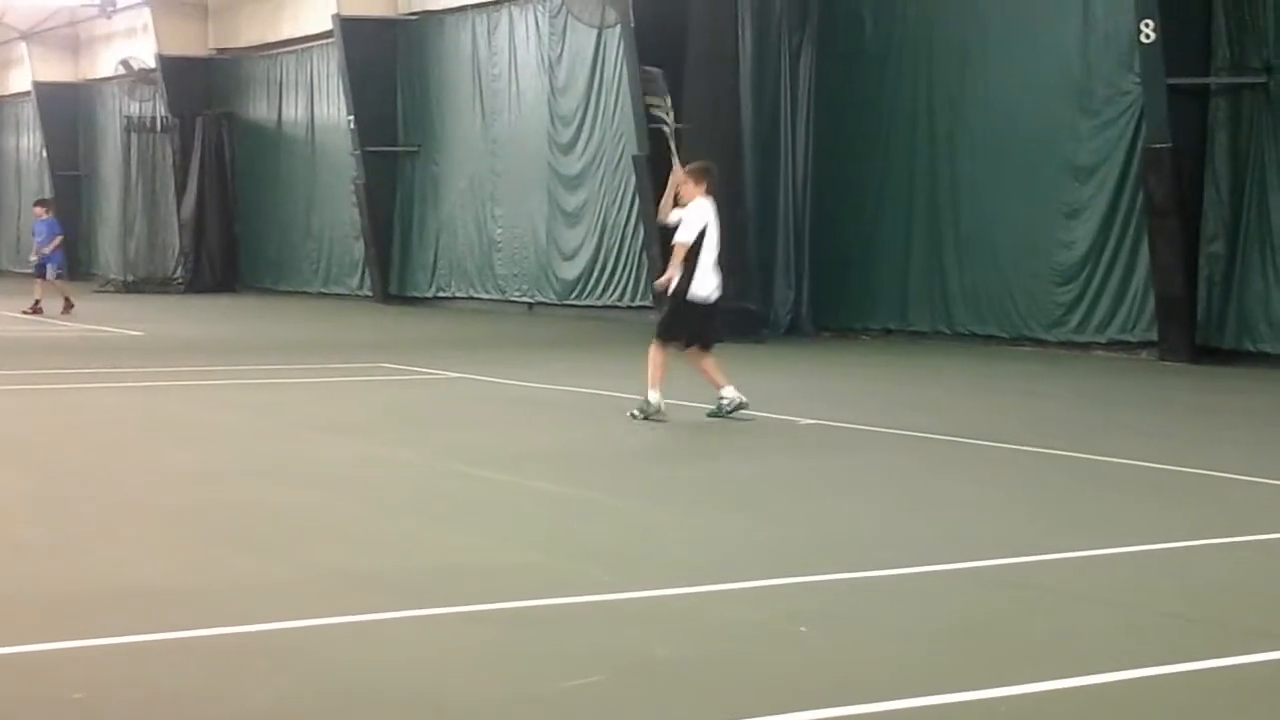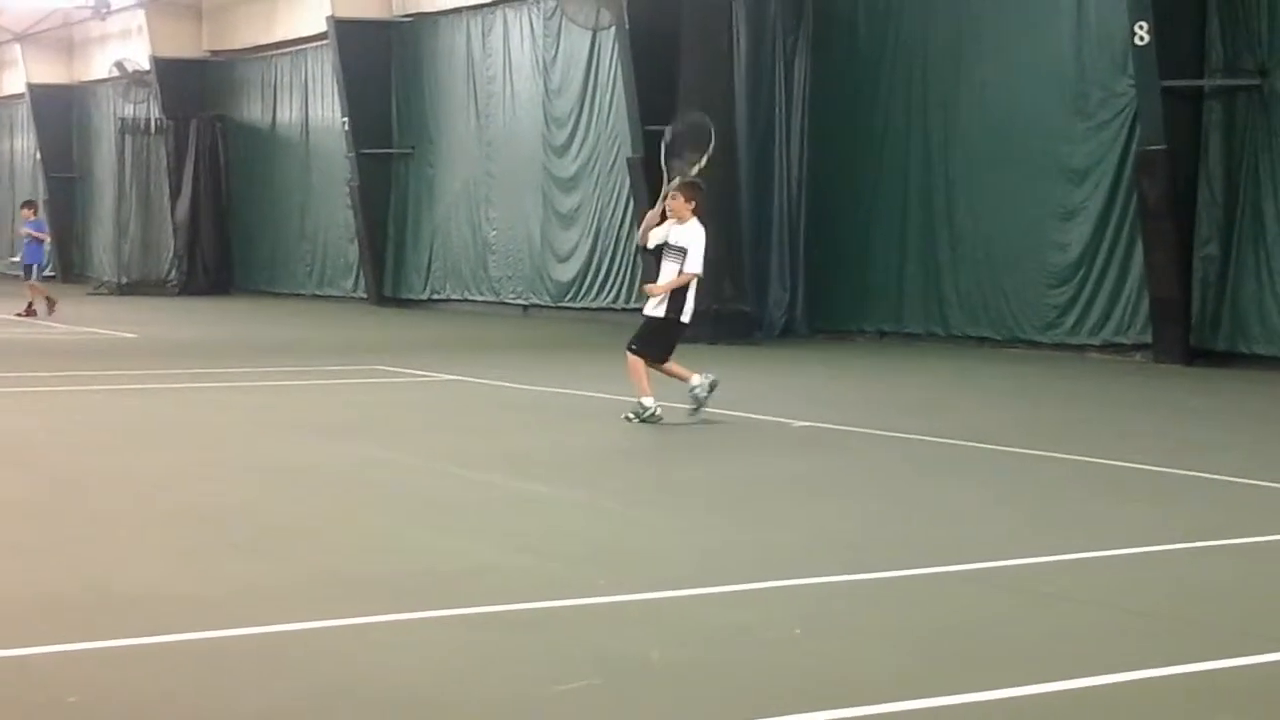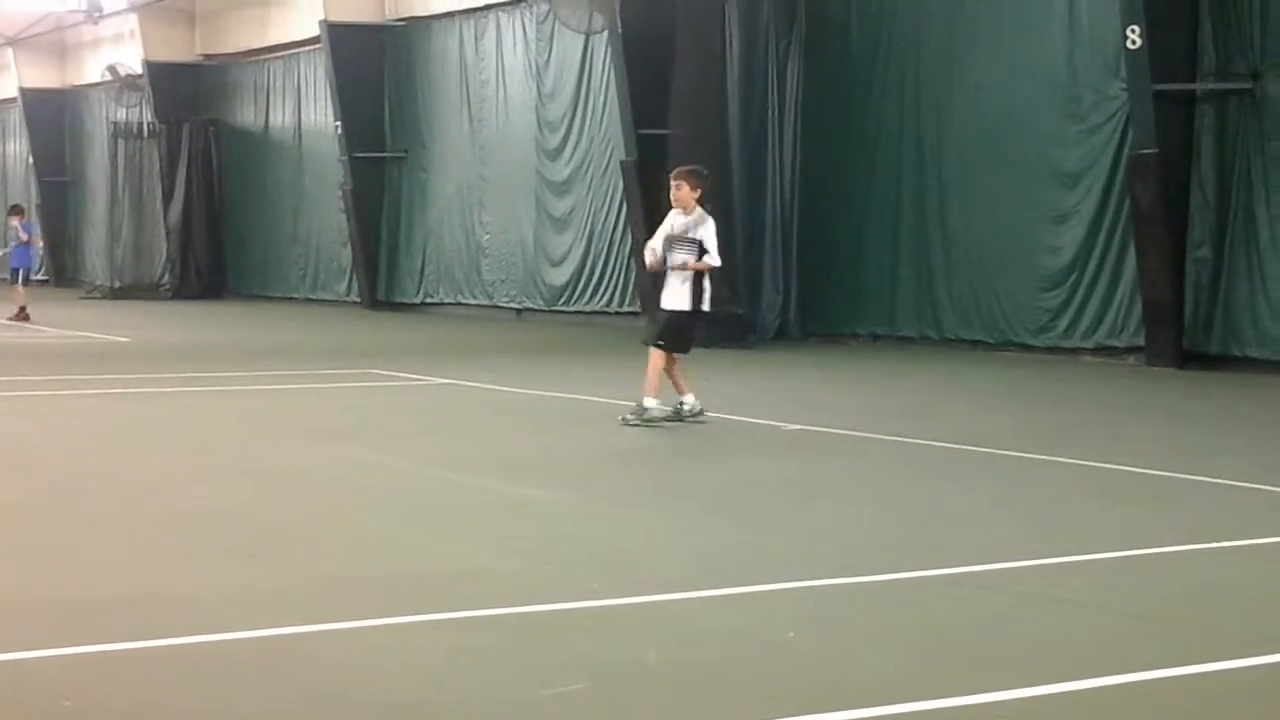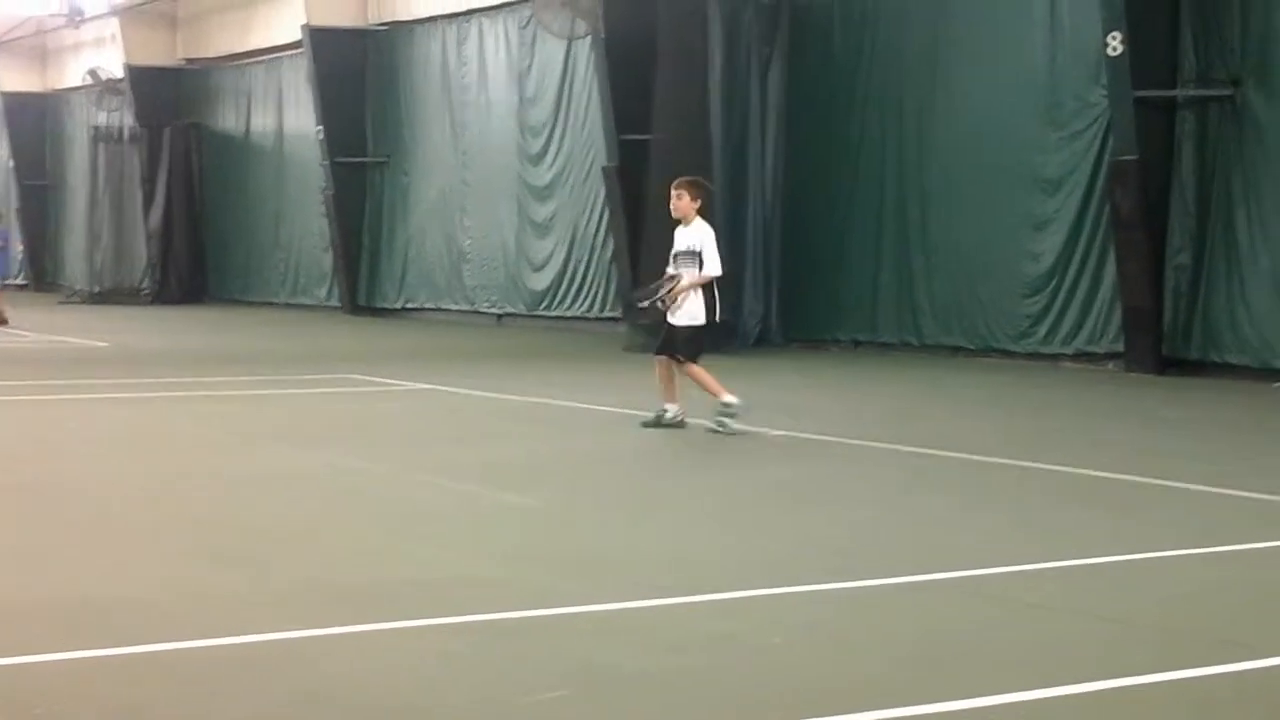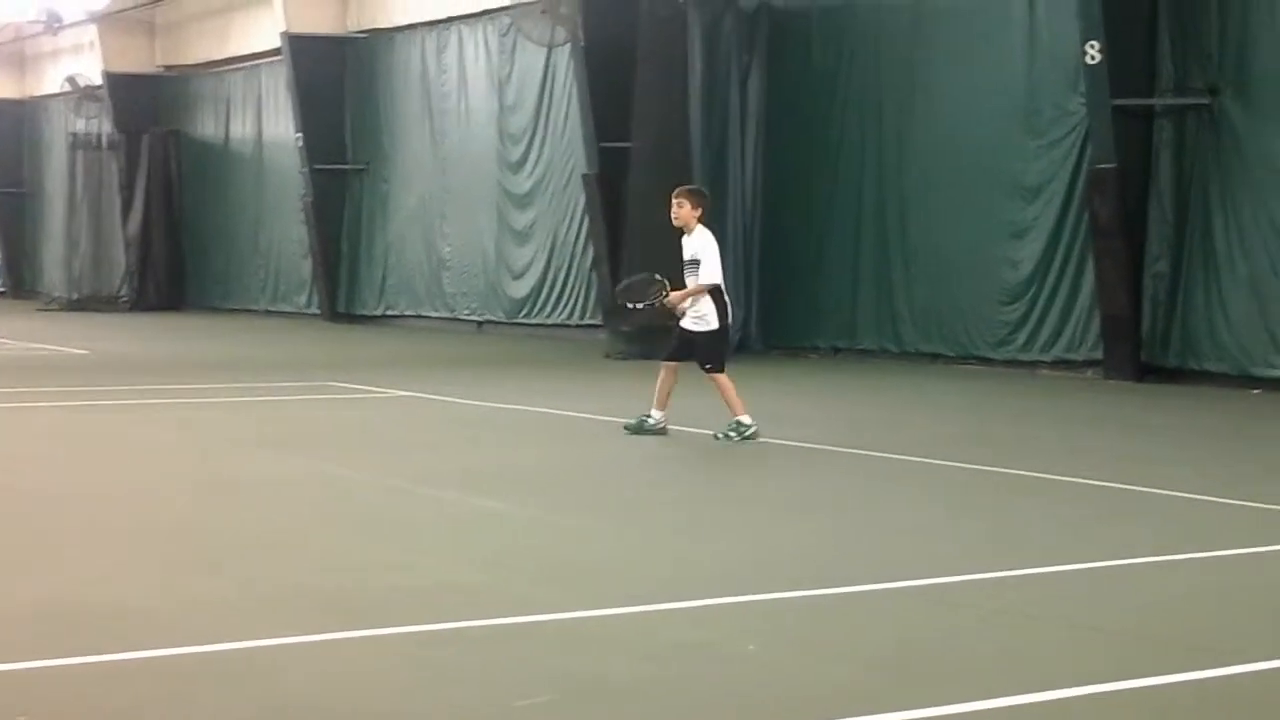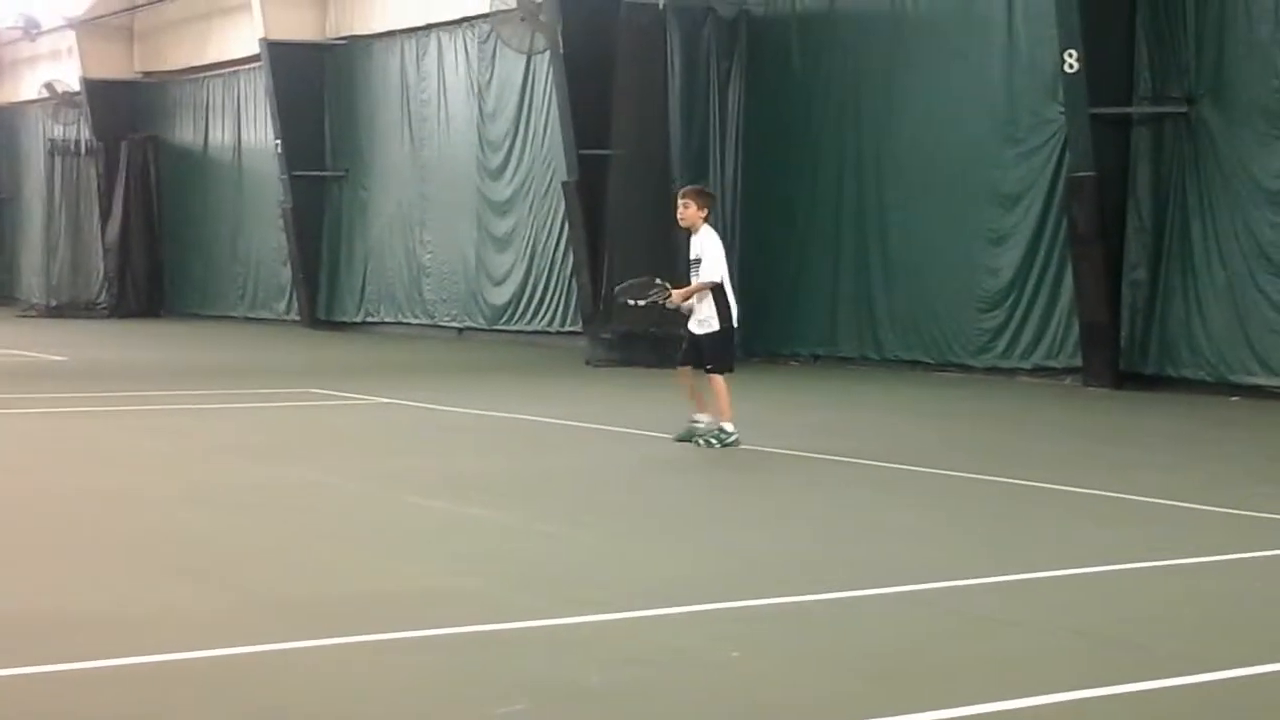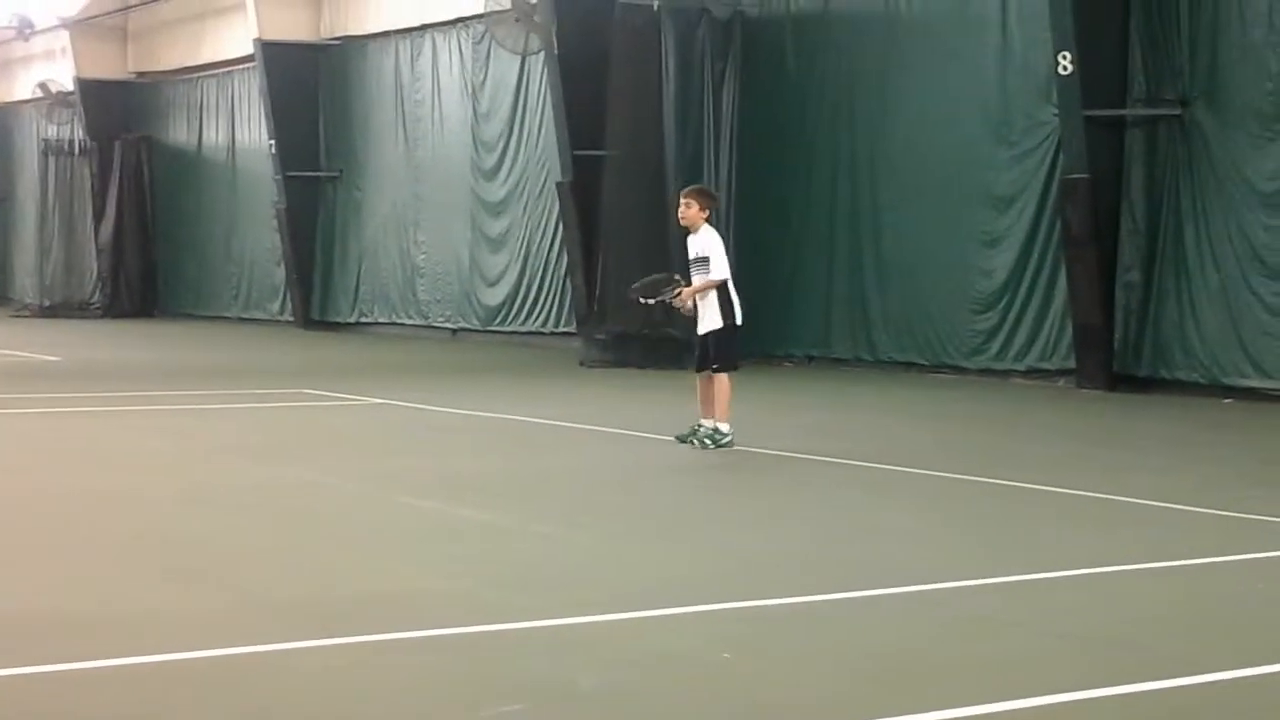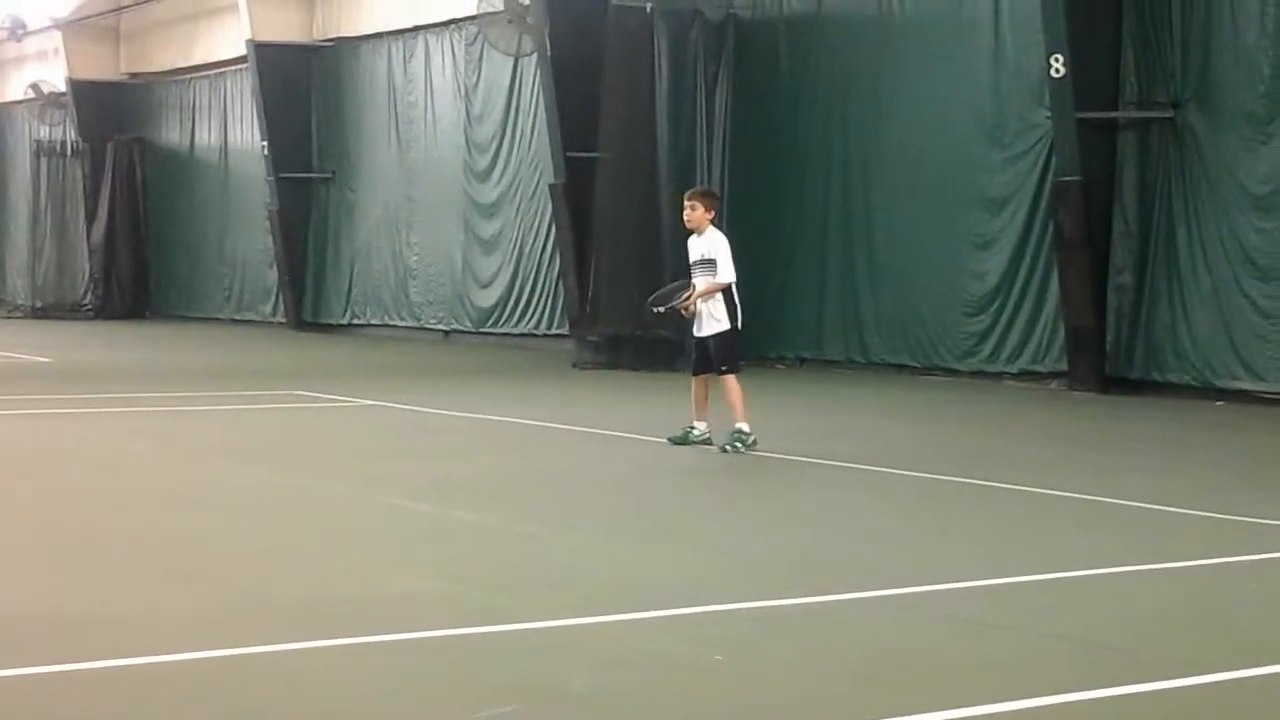
dt=0.2s
person 1, frame 1
left shoulder: (698, 207)
right shoulder: (700, 209)
left elbow: (683, 242)
right elbow: (665, 216)
left wrist: (670, 273)
right wrist: (672, 185)
left hip: (690, 290)
right hip: (706, 293)
left knee: (659, 343)
right knee: (696, 349)
left ankle: (653, 401)
right ankle: (729, 396)
person 1, frame 2
left shoulder: (695, 232)
right shoulder: (671, 226)
left elbow: (693, 271)
right elbow: (643, 241)
left wrist: (663, 287)
right wrist: (650, 220)
left hip: (672, 308)
right hip: (661, 307)
left knee: (634, 352)
right knee: (653, 358)
left ankle: (647, 405)
right ankle: (698, 382)
person 1, frame 3
left shoulder: (705, 221)
right shoulder: (672, 217)
left elbow: (713, 260)
right elbow: (654, 246)
left wrist: (690, 265)
right wrist: (652, 257)
left hip: (688, 300)
right hip: (671, 298)
left knee: (659, 348)
right knee: (666, 354)
left ankle: (650, 405)
right ankle: (689, 403)
person 1, frame 4
left shoulder: (704, 231)
right shoulder: (679, 232)
left elbow: (712, 271)
left wrist: (685, 286)
right wrist: (668, 294)
left hip: (698, 311)
right hip: (679, 309)
left knee: (686, 364)
right knee: (662, 357)
left ankle: (729, 403)
right ankle: (671, 411)
person 1, frame 5
left shoulder: (705, 239)
right shoulder: (686, 239)
left elbow: (711, 280)
left wrist: (681, 295)
right wrist: (684, 303)
left hip: (711, 317)
right hip: (692, 316)
left knee: (714, 371)
right knee: (669, 363)
left ankle: (744, 422)
right ankle: (656, 417)
person 1, frame 6
left shoulder: (708, 238)
right shoulder: (694, 238)
left elbow: (711, 279)
left wrist: (683, 293)
right wrist: (690, 302)
left hip: (717, 318)
right hip: (699, 318)
left knee: (714, 372)
right knee: (685, 367)
left ankle: (727, 429)
right ankle: (703, 420)
person 1, frame 7
left shoulder: (710, 237)
right shoulder: (692, 239)
left elbow: (719, 276)
left wrist: (691, 291)
right wrist: (690, 302)
left hip: (721, 316)
right hip: (705, 317)
left knee: (719, 371)
right knee: (703, 372)
left ankle: (723, 430)
right ankle: (707, 425)
person 1, frame 8
left shoulder: (717, 239)
right shoulder: (692, 241)
left elbow: (725, 279)
left wrist: (697, 294)
right wrist: (691, 304)
left hip: (723, 319)
right hip: (703, 321)
left knee: (726, 373)
right knee: (699, 374)
left ankle: (743, 431)
right ankle: (699, 428)
